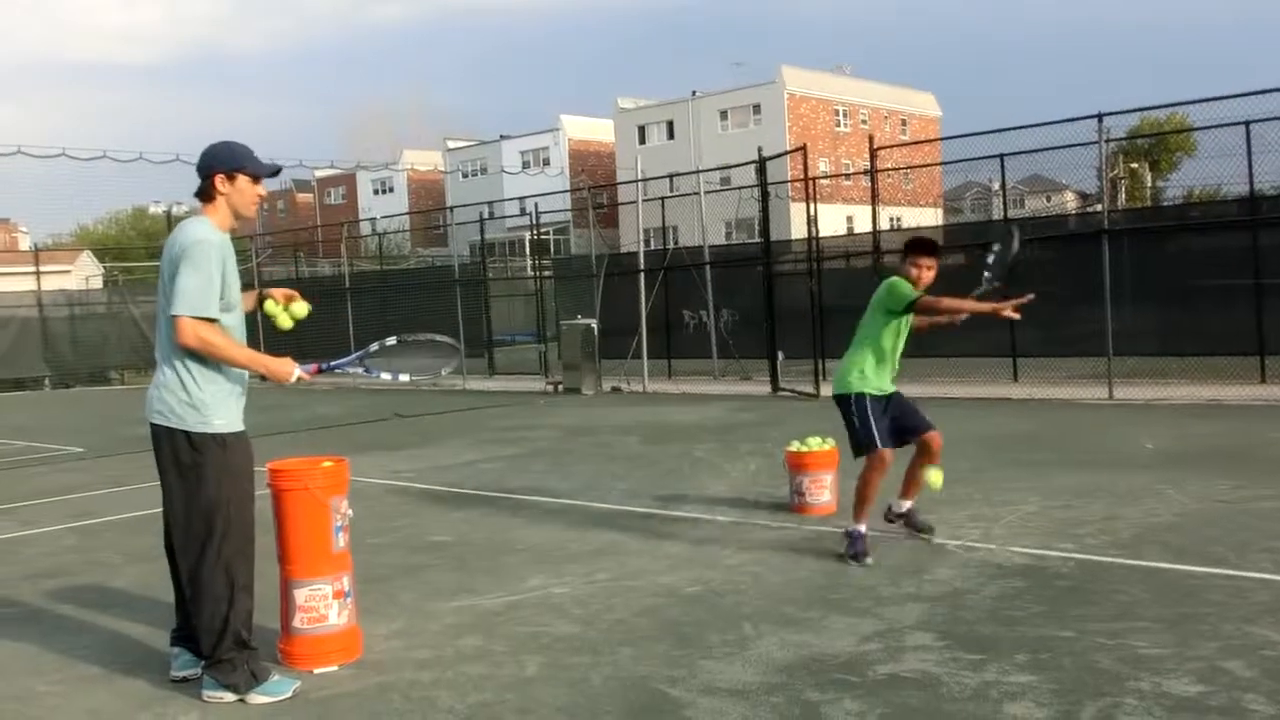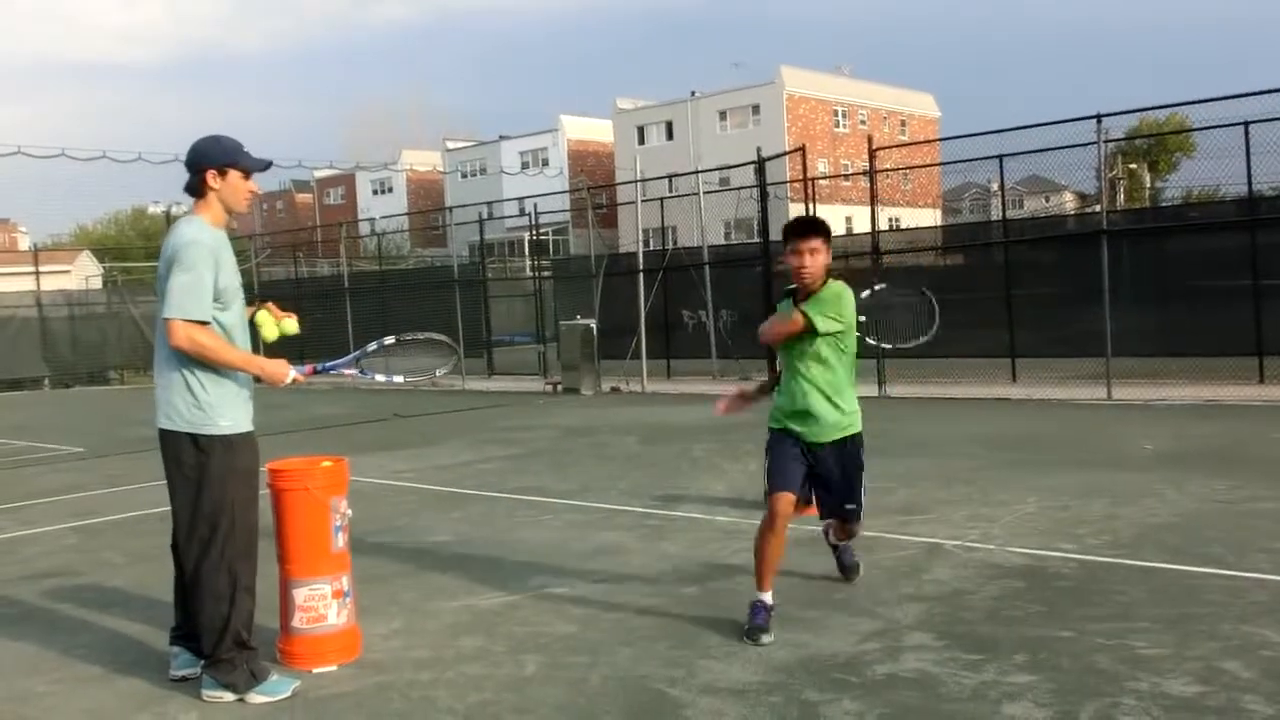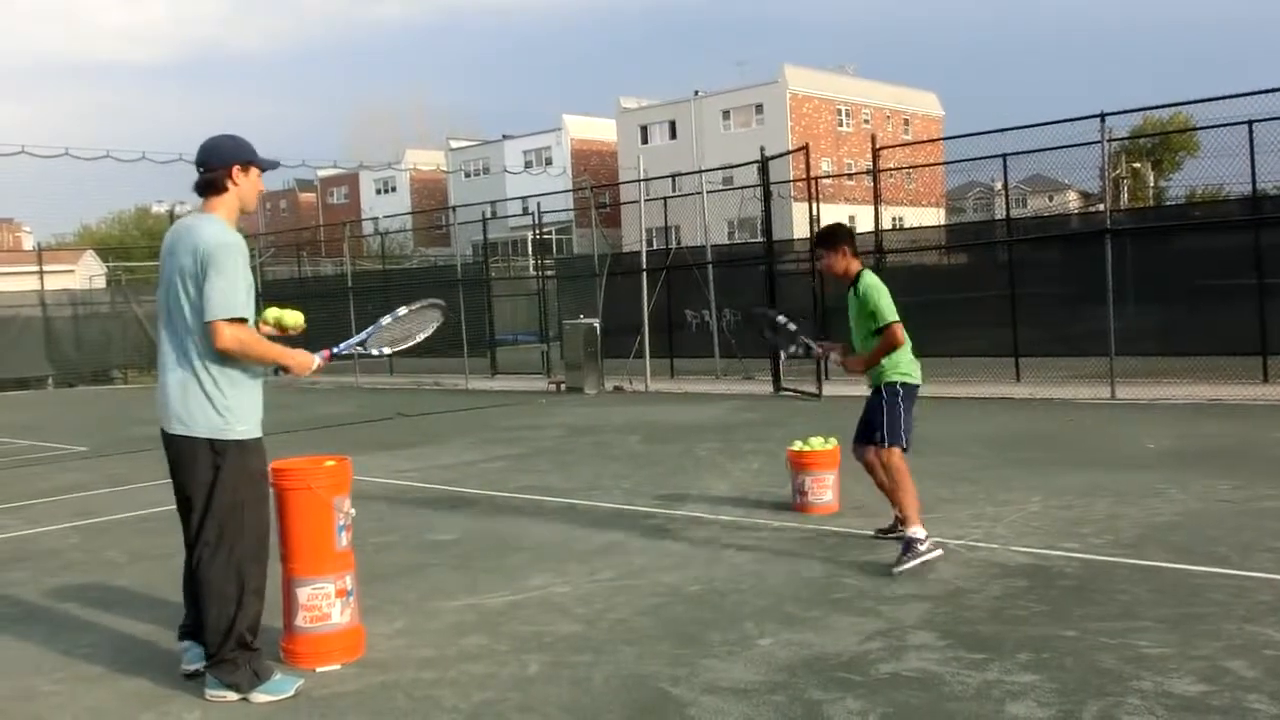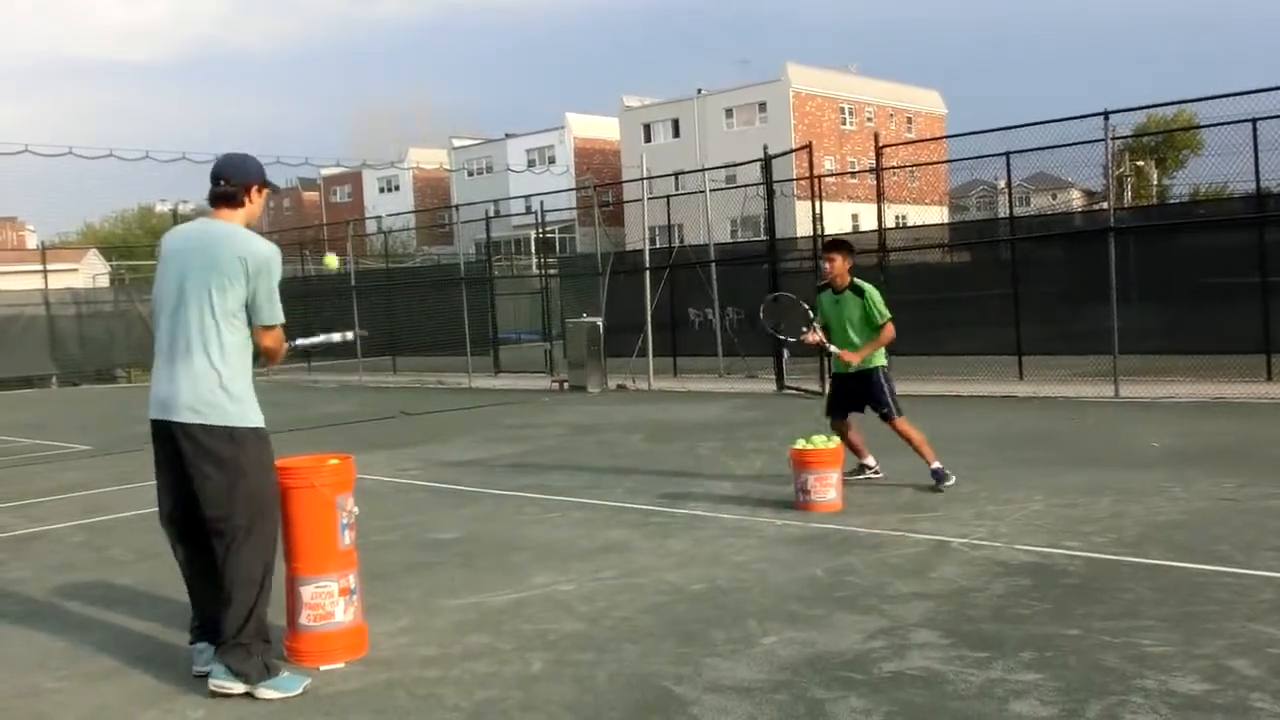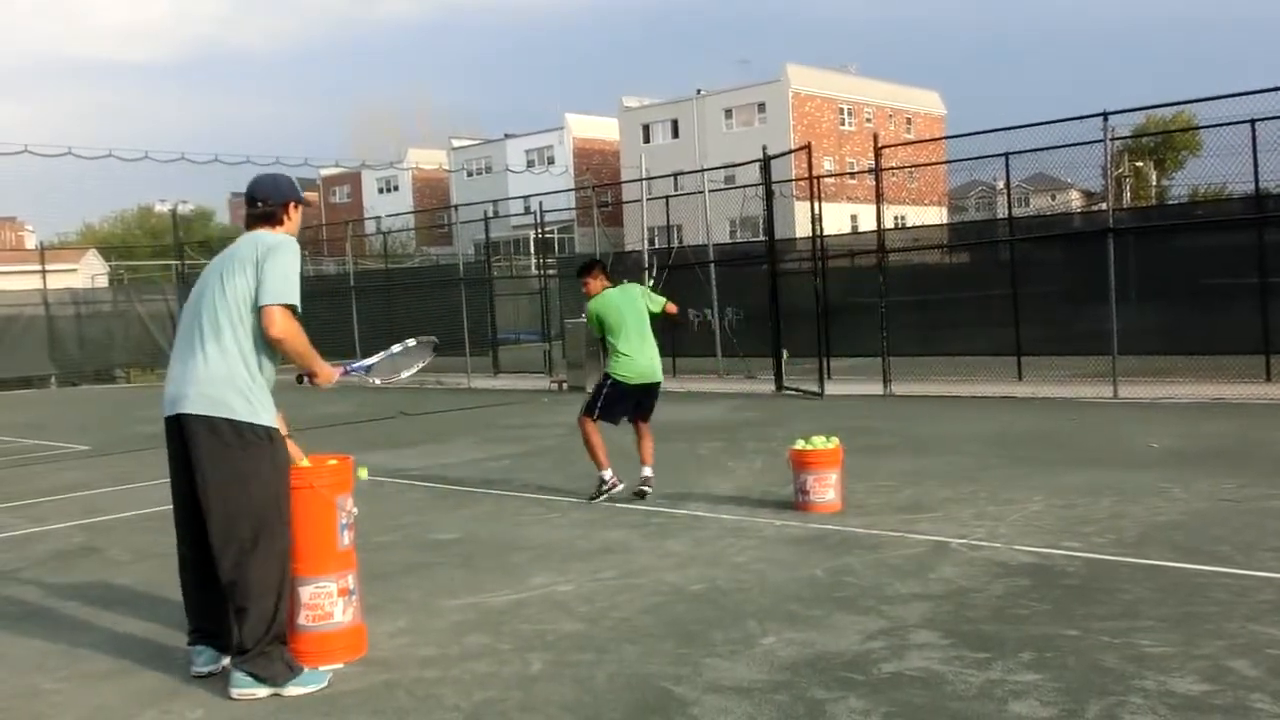
dt=1s
person 1, frame 1
left shoulder: (196, 236)
right shoulder: (204, 241)
right elbow: (191, 331)
left wrist: (259, 297)
right wrist: (266, 364)
left hip: (182, 416)
right hip: (205, 421)
left knee: (193, 537)
right knee: (224, 542)
left ankle: (191, 646)
right ankle: (229, 668)
person 1, frame 2
left shoulder: (204, 237)
right shoulder: (197, 242)
right elbow: (183, 333)
left wrist: (252, 311)
right wrist: (261, 366)
left hip: (199, 420)
right hip: (212, 424)
left knee: (200, 539)
right knee: (227, 544)
left ankle: (190, 646)
right ankle: (229, 669)
person 1, frame 3
left shoulder: (181, 232)
right shoulder: (223, 241)
right elbow: (225, 337)
left wrist: (257, 327)
right wrist: (286, 355)
left hip: (184, 416)
right hip: (220, 422)
left knee: (206, 537)
right knee: (235, 542)
left ankle: (198, 641)
right ankle: (232, 668)
person 1, frame 4
left shoulder: (172, 240)
right shoulder: (258, 251)
right elbow: (268, 339)
right wrist: (279, 350)
left hip: (168, 407)
right hip: (223, 412)
left knee: (192, 530)
right knee: (250, 530)
left ankle: (208, 640)
right ankle: (241, 659)
person 1, frame 5
left shoulder: (228, 256)
right shoulder: (278, 246)
right elbow: (277, 327)
left wrist: (281, 433)
right wrist: (318, 367)
left hip: (182, 404)
right hip: (230, 411)
left knee: (201, 530)
right knee: (258, 536)
left ankle: (208, 643)
right ankle: (258, 664)
person 2, frame 1
left shoulder: (911, 296)
right shoulder: (894, 286)
right elbow: (934, 304)
left wrist: (945, 319)
right wrist: (992, 308)
left hip: (882, 386)
right hip: (857, 386)
left knee: (931, 442)
right knee: (881, 455)
left ankle: (901, 507)
right ankle: (856, 531)
person 2, frame 2
left shoulder: (839, 296)
right shoulder: (785, 303)
left elbow: (771, 333)
left wrist: (764, 324)
right wrist: (756, 391)
left hip: (838, 429)
right hip: (789, 426)
left knee: (848, 521)
right knee: (779, 509)
left ankle: (837, 538)
right ankle: (763, 601)
person 2, frame 3
left shoulder: (867, 286)
right shoulder: (859, 286)
left elbow: (896, 337)
left wrist: (861, 363)
right wrist: (843, 350)
left hip: (895, 380)
right hip: (886, 381)
left knee: (889, 455)
right knee: (863, 451)
left ankle: (919, 539)
right ankle: (905, 517)
person 2, frame 4
left shoulder: (866, 292)
right shoulder: (822, 294)
left elbow: (888, 331)
right elbow: (824, 328)
left wrist: (859, 355)
right wrist: (816, 336)
left hip: (871, 366)
right hip: (842, 370)
left knee: (897, 422)
right knee: (838, 423)
left ankle: (936, 467)
right ankle: (869, 464)
person 2, frame 5
left shoulder: (593, 306)
right shoulder: (636, 289)
right elbow: (672, 309)
left hip: (622, 372)
right hip: (653, 371)
left knee: (587, 421)
right knee: (641, 424)
left ankle: (608, 478)
right ankle: (647, 476)
